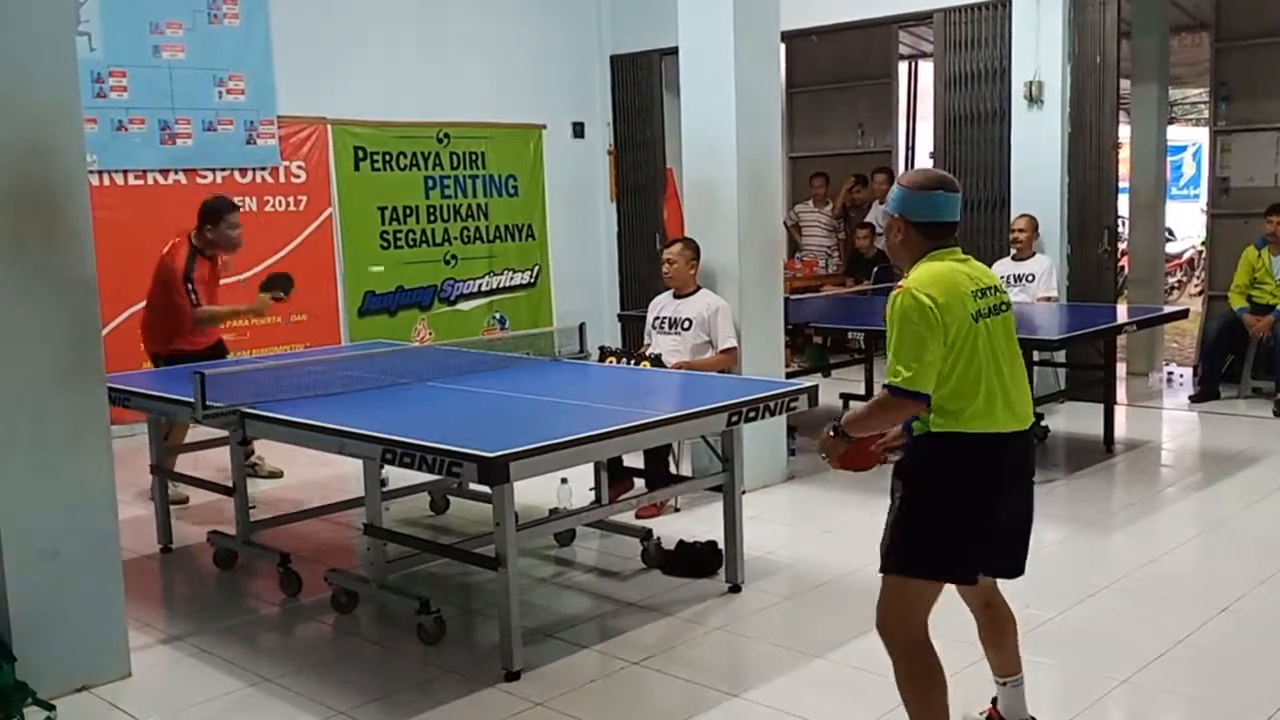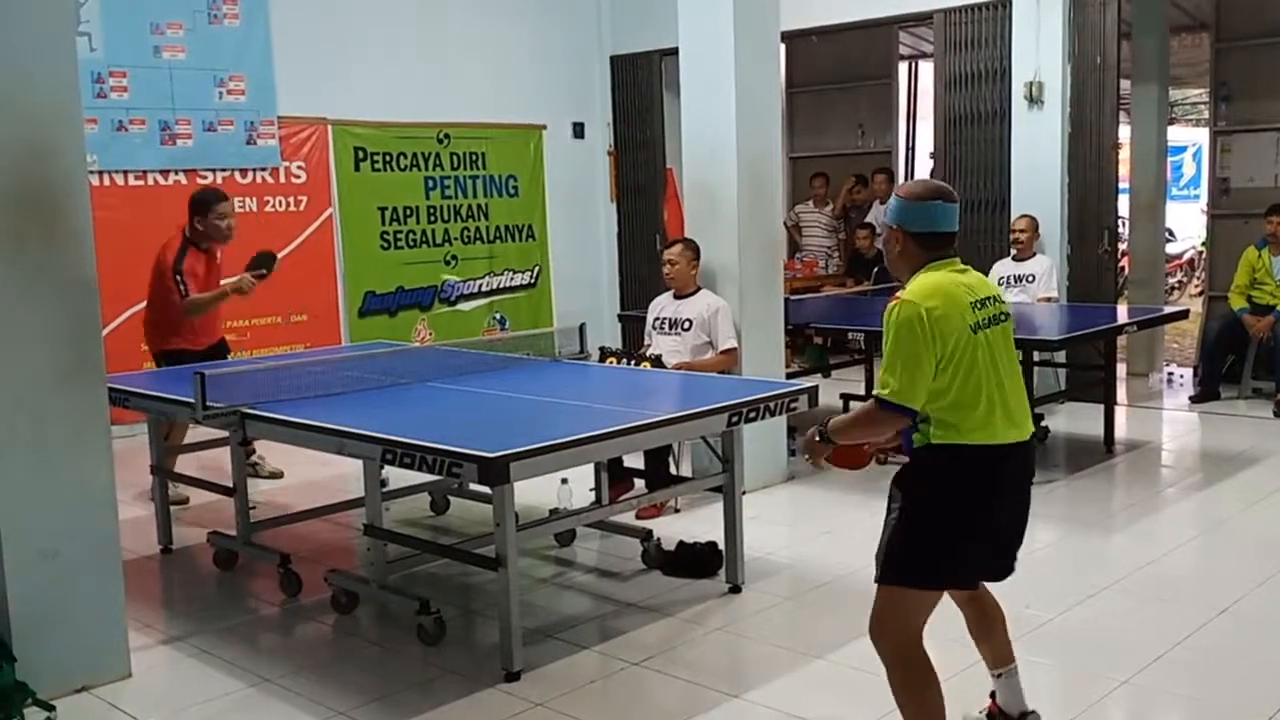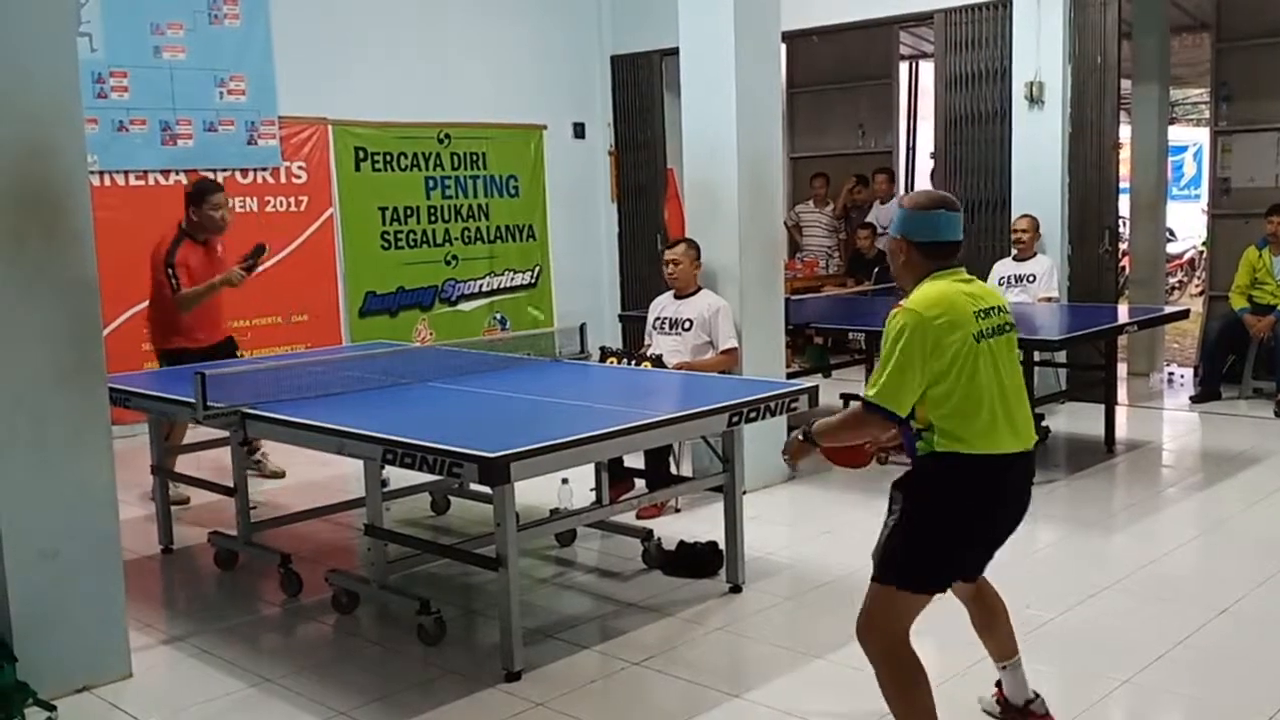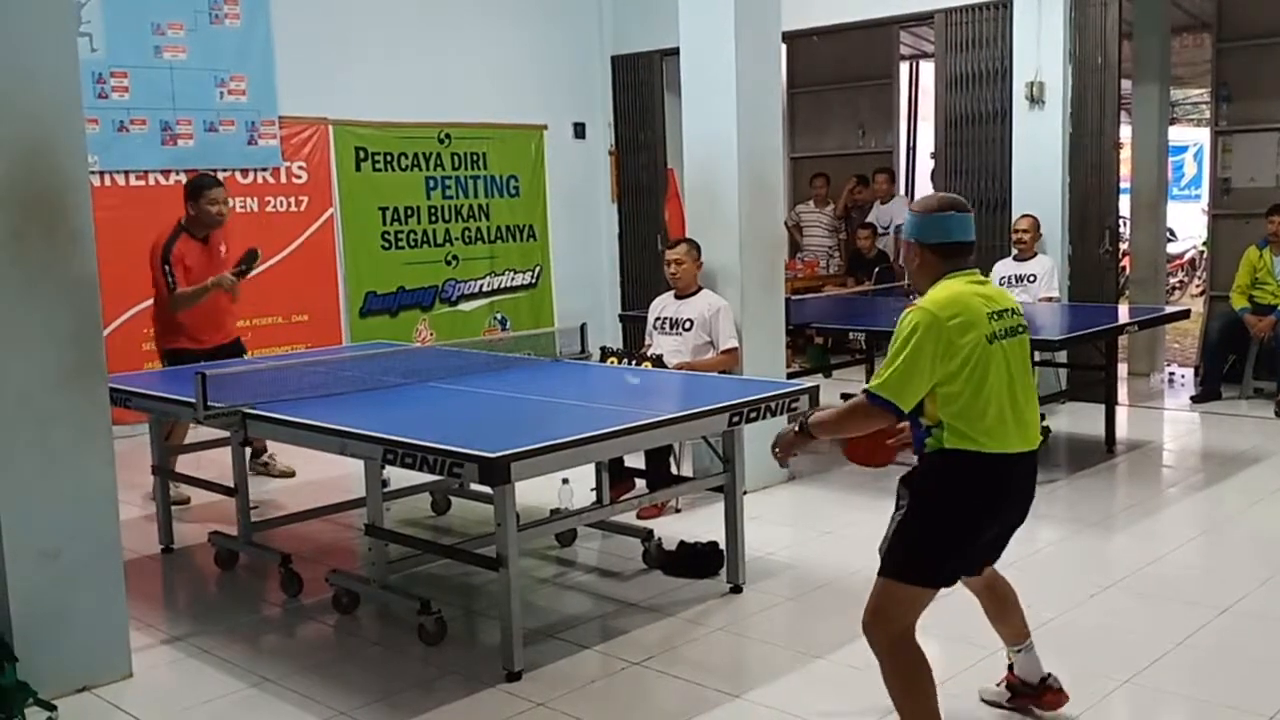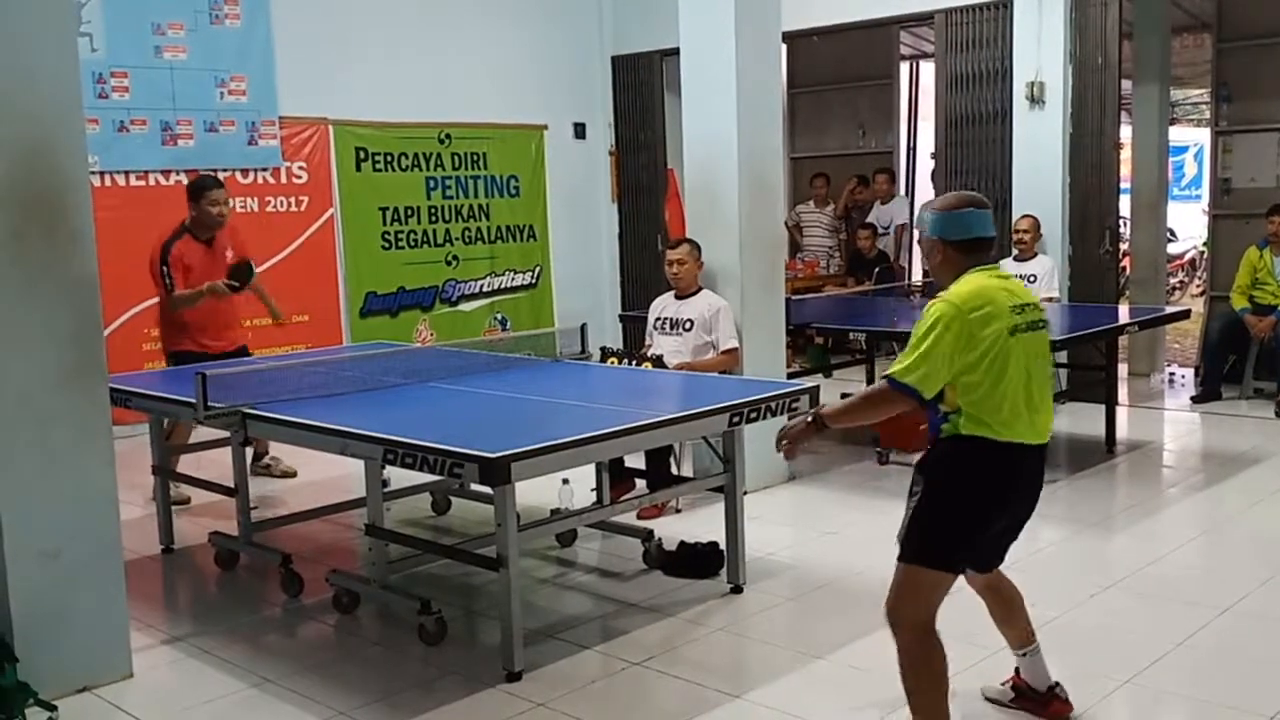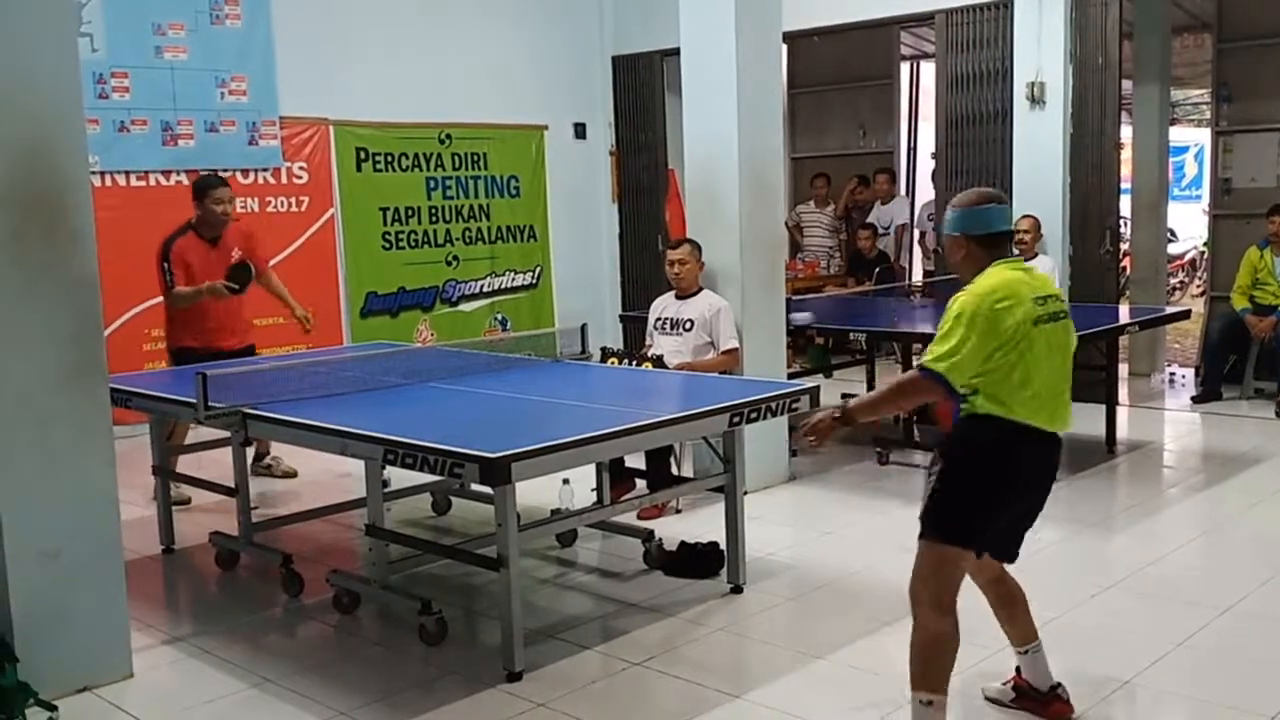
dt=0.1s
person 1, frame 1
left shoulder: (917, 292)
right shoulder: (984, 278)
left elbow: (907, 397)
left wrist: (843, 428)
right wrist: (911, 430)
left hip: (954, 462)
right hip: (1009, 453)
left knee: (899, 623)
right knee: (980, 590)
person 1, frame 2
left shoulder: (915, 304)
right shoulder: (982, 288)
left elbow: (891, 410)
left wrist: (827, 434)
right wrist: (911, 428)
left hip: (956, 473)
right hip: (1011, 464)
left knee: (892, 631)
right knee: (967, 587)
person 1, frame 3
left shoulder: (918, 313)
right shoulder: (987, 296)
left elbow: (878, 415)
left wrist: (810, 434)
right wrist: (911, 430)
left hip: (956, 478)
right hip: (1010, 470)
left knee: (879, 630)
right knee: (965, 579)
person 1, frame 4
left shoulder: (935, 313)
right shoulder: (1000, 301)
left elbow: (878, 408)
left wrist: (805, 429)
right wrist: (922, 428)
left hip: (963, 475)
right hip: (1015, 471)
left knee: (885, 624)
right knee: (975, 570)
person 1, frame 5
left shoulder: (958, 304)
right shoulder: (1022, 296)
left elbow: (899, 393)
left wrist: (815, 421)
right wrist: (942, 414)
left hip: (974, 463)
right hip: (1024, 463)
left knee: (909, 612)
right knee: (982, 570)
person 1, frame 6
left shoulder: (984, 295)
right shoulder: (1045, 286)
left elbow: (928, 383)
left wrist: (843, 414)
left hip: (992, 445)
right hip: (1038, 450)
left knee: (930, 593)
right knee: (986, 566)
person 2, frame 1
left shoulder: (210, 246)
right shoulder: (183, 265)
right elbow: (197, 315)
right wrist: (247, 309)
left hip: (205, 338)
right hip: (172, 343)
left ankle: (248, 458)
person 2, frame 2
left shoulder: (211, 240)
right shoulder: (177, 258)
right elbow: (188, 309)
right wrist: (228, 290)
left hip: (209, 337)
right hip: (174, 342)
left ankle: (249, 456)
person 2, frame 3
left shoulder: (211, 234)
right shoulder: (172, 251)
right elbow: (181, 303)
right wrist: (217, 283)
left hip: (214, 334)
right hip: (178, 340)
left ankle: (253, 453)
person 2, frame 4
left shoulder: (218, 232)
right shoulder: (169, 247)
right elbow: (174, 302)
left wrist: (231, 286)
right wrist: (210, 285)
left hip: (222, 335)
right hip: (182, 342)
left ankle: (260, 456)
person 2, frame 5
left shoulder: (228, 235)
right shoulder: (170, 248)
right elbow: (172, 303)
left wrist: (269, 303)
right wrist: (205, 291)
left hip: (229, 339)
right hip: (187, 344)
left ankle: (261, 458)
person 2, frame 6
left shoulder: (241, 235)
right shoulder: (175, 246)
left elbow: (263, 271)
right elbow: (173, 297)
left wrist: (292, 305)
right wrist: (204, 290)
left hip: (234, 336)
right hip: (190, 341)
left ankle: (263, 458)
person 3, frame 1
left shoulder: (713, 305)
right shoulder: (657, 303)
left elbow: (730, 358)
left wrist: (690, 366)
left ankle: (658, 489)
right ankle: (617, 477)
person 3, frame 2
left shoulder: (713, 305)
right shoulder: (657, 304)
left elbow: (730, 358)
left wrist: (691, 366)
left ankle: (658, 490)
right ankle: (617, 477)
person 3, frame 3
left shoulder: (714, 305)
right shoulder: (658, 304)
left elbow: (731, 358)
left wrist: (691, 366)
left ankle: (659, 489)
right ankle: (618, 477)
person 3, frame 4
left shoulder: (714, 305)
right shoulder: (658, 303)
left elbow: (731, 358)
left wrist: (692, 366)
left ankle: (659, 490)
right ankle: (618, 477)
person 3, frame 5
left shoulder: (714, 305)
right shoulder: (659, 304)
left elbow: (732, 359)
left wrist: (692, 366)
left ankle: (659, 490)
right ankle: (618, 477)
person 3, frame 6
left shoulder: (715, 305)
right shoulder: (659, 304)
left elbow: (732, 359)
left wrist: (692, 366)
left ankle: (659, 491)
right ankle: (619, 477)
person 4, frame 1
right shoulder: (1252, 252)
right elbow: (1236, 291)
right wrist: (1246, 316)
right hip: (1255, 307)
right knee: (1214, 328)
right ankle: (1209, 387)
person 4, frame 2
right shoulder: (1253, 252)
right elbow: (1237, 291)
right wrist: (1246, 316)
right hip: (1255, 307)
right knee: (1214, 327)
right ankle: (1209, 387)
person 4, frame 3
right shoulder: (1254, 252)
right elbow: (1238, 291)
right wrist: (1247, 316)
right hip: (1255, 308)
right knee: (1215, 327)
right ankle: (1210, 387)
person 4, frame 4
right shoulder: (1254, 252)
right elbow: (1238, 291)
right wrist: (1247, 316)
right hip: (1256, 307)
right knee: (1215, 326)
right ankle: (1211, 387)
person 4, frame 5
right shoulder: (1254, 252)
right elbow: (1239, 291)
right wrist: (1247, 316)
right hip: (1256, 308)
right knee: (1216, 327)
right ankle: (1211, 387)
person 4, frame 6
right shoulder: (1255, 252)
right elbow: (1239, 291)
right wrist: (1248, 317)
right hip: (1256, 307)
right knee: (1216, 327)
right ankle: (1211, 387)
